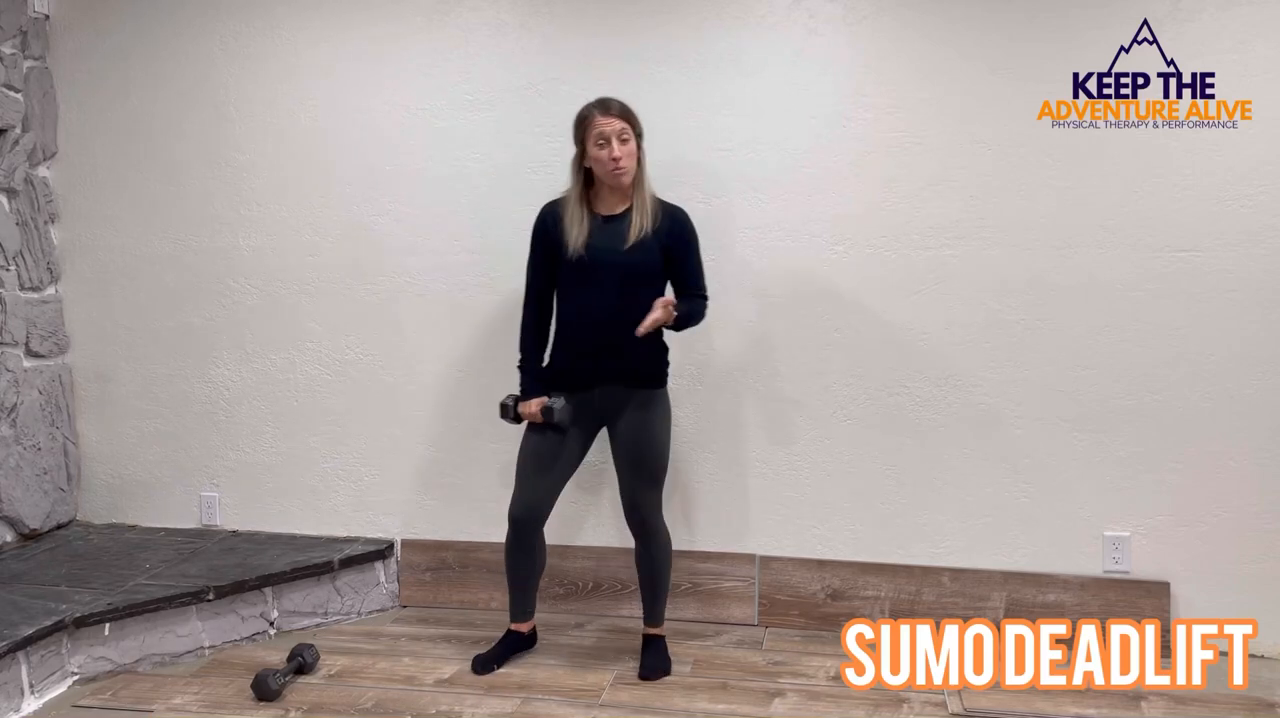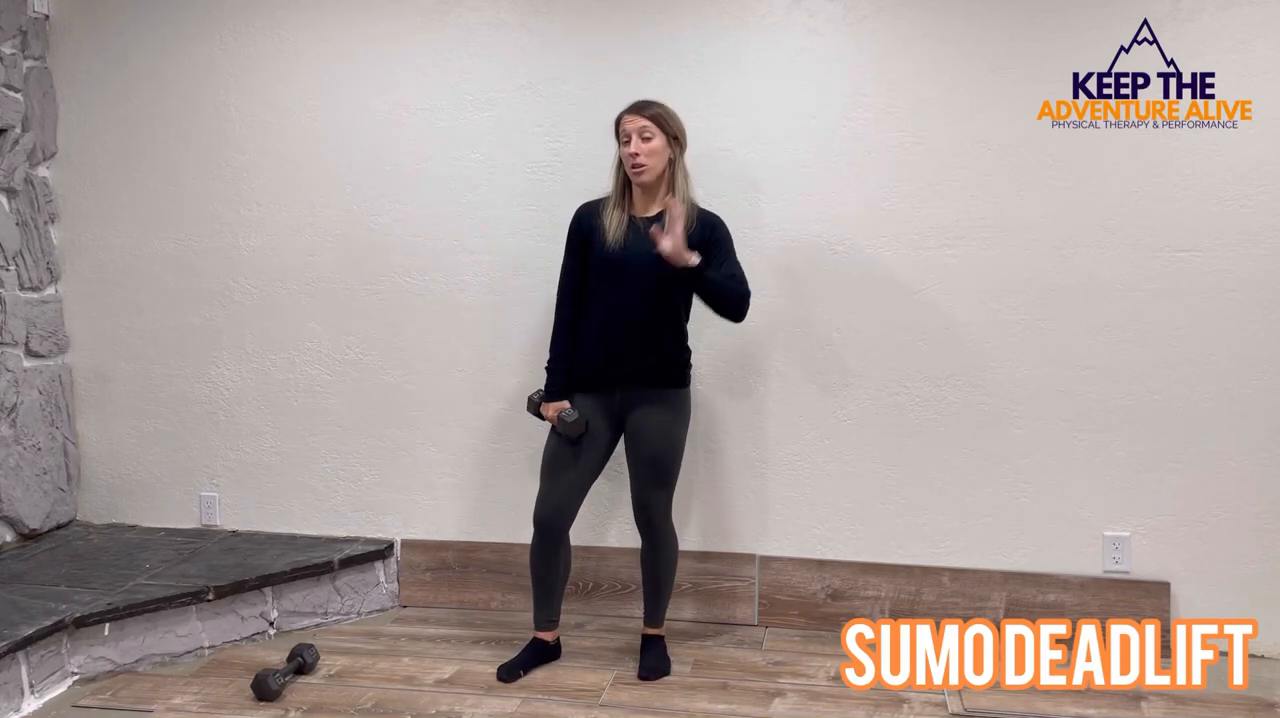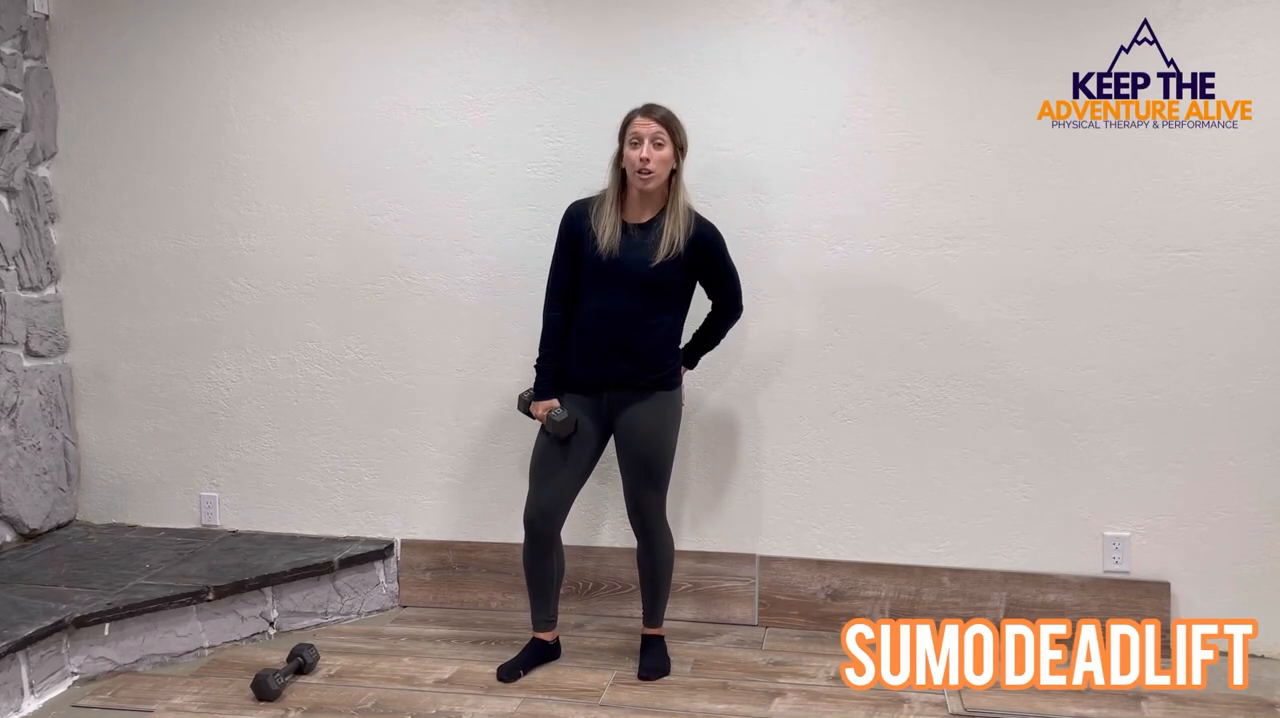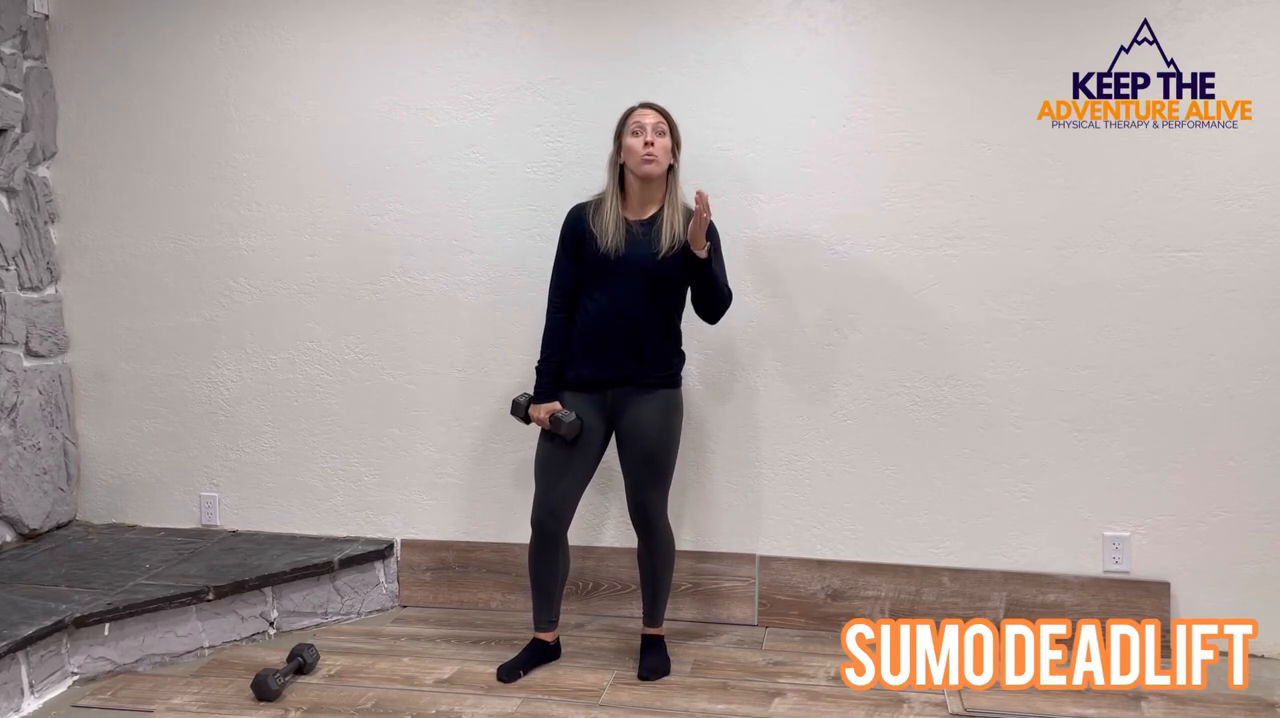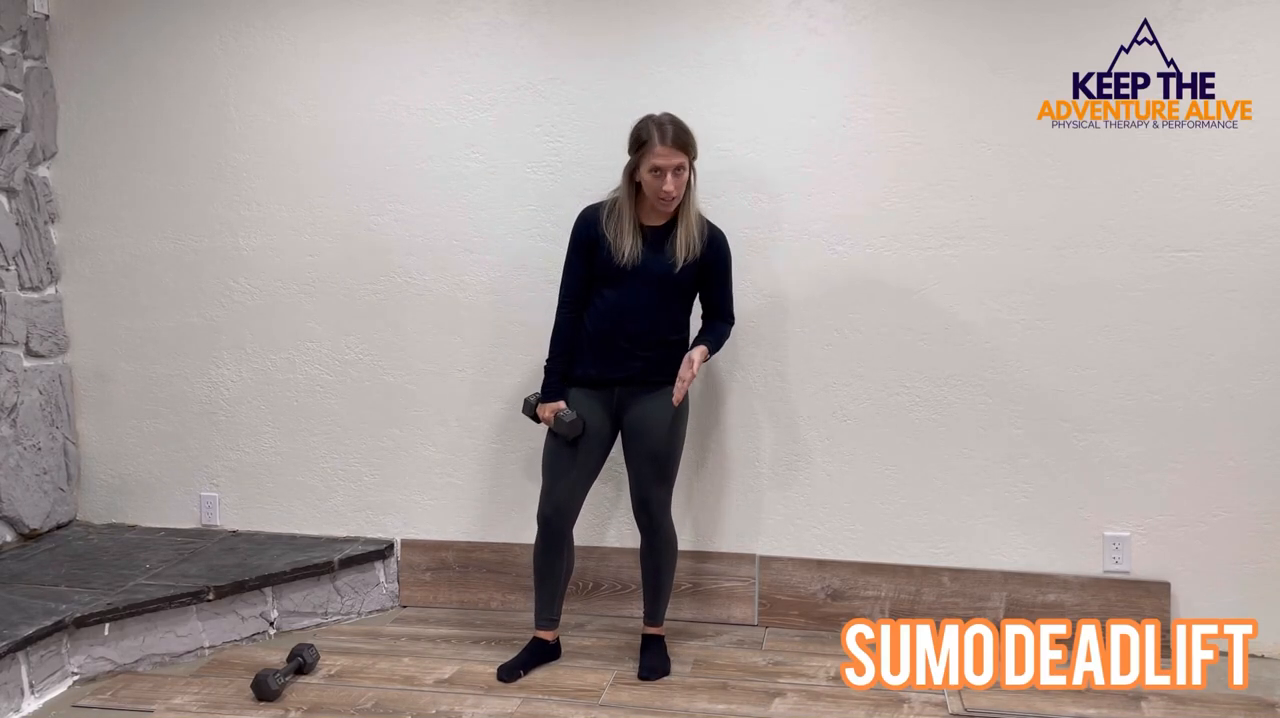
dt=1s
person 1, frame 1
left shoulder: (669, 222)
right shoulder: (555, 220)
left elbow: (696, 301)
right elbow: (537, 308)
left wrist: (671, 313)
right wrist: (531, 386)
left hip: (640, 392)
right hip: (567, 391)
left knee: (645, 517)
right knee: (525, 513)
left ankle: (655, 633)
right ankle: (520, 628)
person 1, frame 2
left shoulder: (695, 230)
right shoulder: (591, 219)
left elbow: (736, 306)
right elbow: (567, 308)
left wrist: (686, 260)
right wrist: (555, 389)
left hip: (660, 393)
right hip: (589, 390)
left knee: (653, 517)
right knee: (550, 515)
left ankle: (654, 635)
right ankle: (544, 637)
person 1, frame 3
left shoulder: (695, 233)
right shoulder: (582, 218)
left elbow: (729, 305)
right elbow: (557, 307)
left wrist: (685, 359)
right wrist: (544, 387)
left hip: (649, 397)
right hip: (577, 392)
left knee: (648, 518)
right knee: (540, 517)
left ankle: (653, 635)
right ankle: (544, 638)
person 1, frame 4
left shoulder: (691, 225)
right shoulder: (584, 220)
left elbow: (713, 311)
right elbow: (559, 309)
left wrist: (698, 249)
right wrist: (545, 390)
left hip: (653, 393)
right hip: (580, 390)
left knee: (649, 517)
right knee: (548, 517)
left ankle: (653, 635)
right ankle: (545, 638)
person 1, frame 5
left shoulder: (706, 240)
right shoulder: (595, 223)
left elbow: (721, 317)
right elbow: (570, 308)
left wrist: (701, 350)
right wrist: (552, 389)
left hip: (657, 393)
right hip: (586, 388)
left knee: (653, 514)
right knee: (554, 513)
left ankle: (654, 634)
right ankle: (545, 637)
